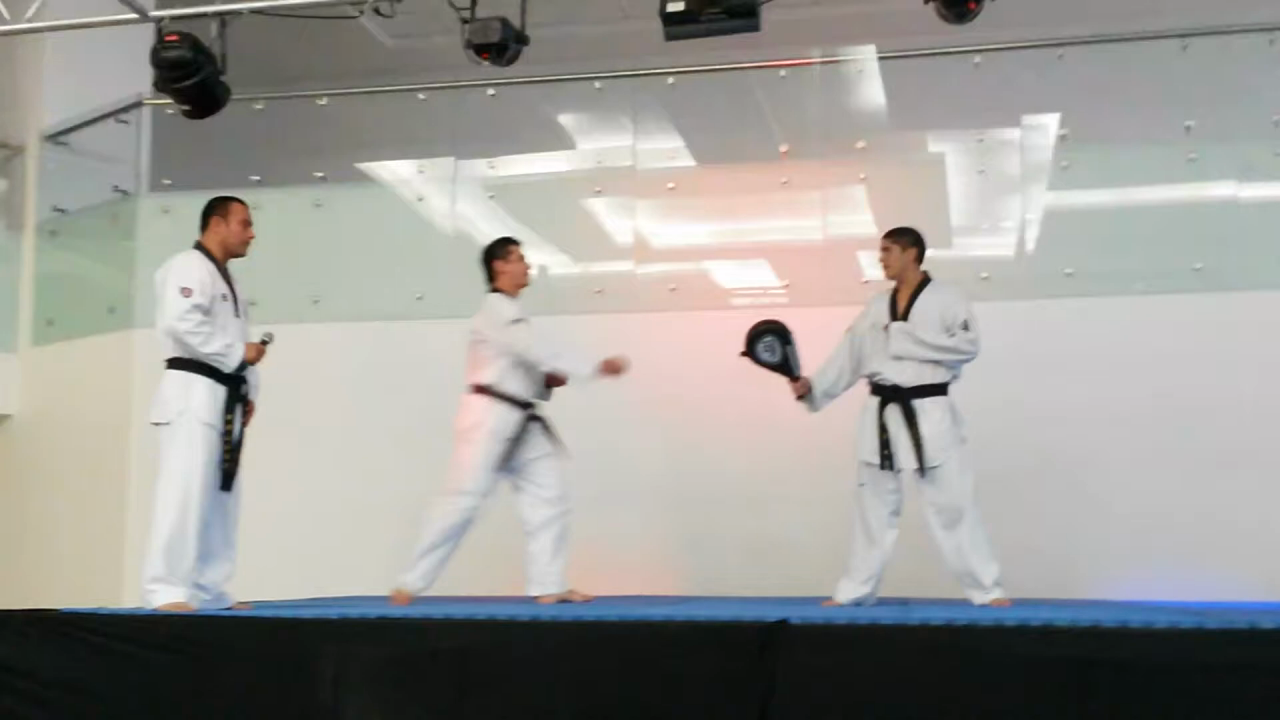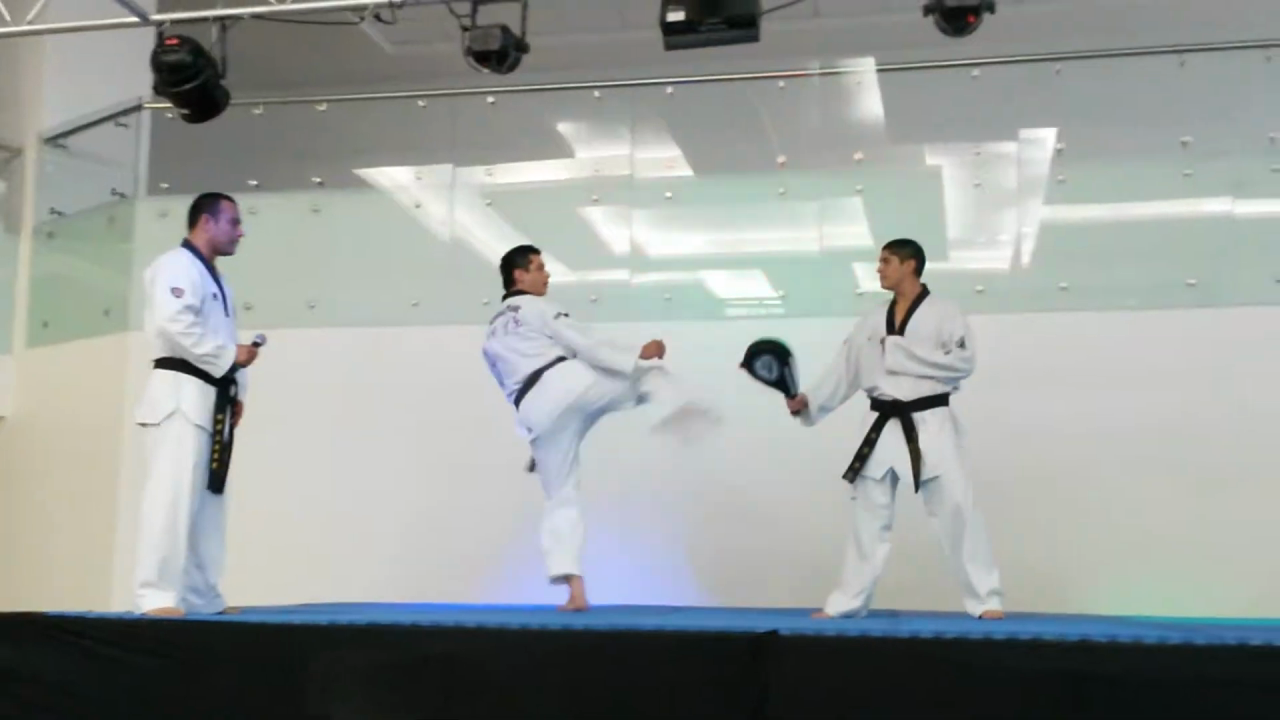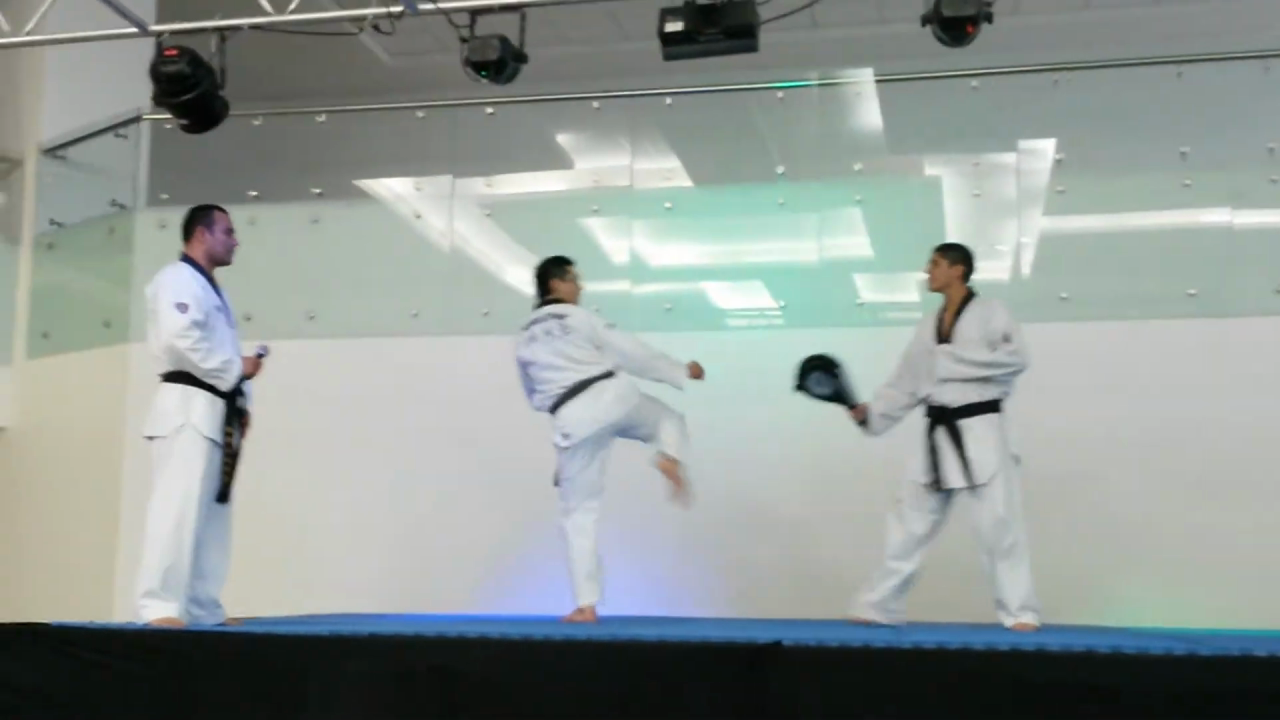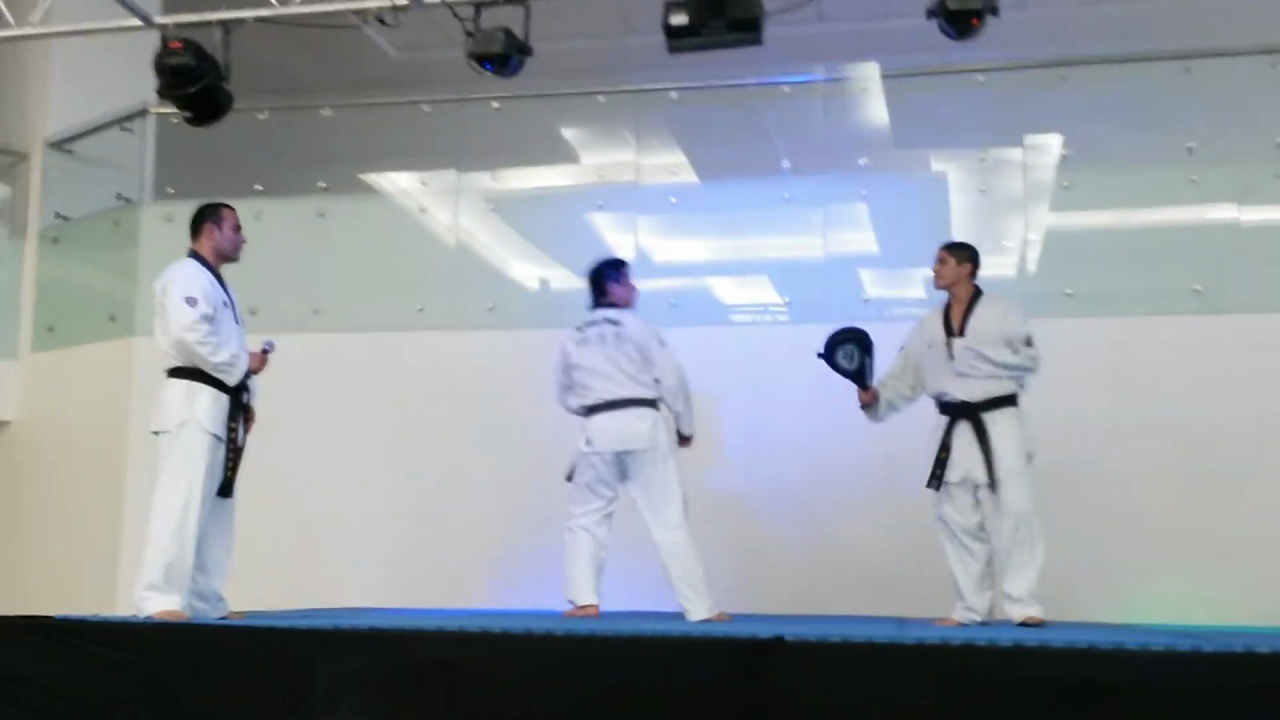
dt=0.4s
person 1, frame 1
left shoulder: (227, 281)
right shoulder: (188, 267)
right elbow: (181, 324)
left wrist: (247, 392)
right wrist: (237, 353)
left hip: (223, 400)
right hip: (193, 395)
left knee: (220, 499)
right knee: (184, 492)
left ankle: (208, 590)
right ankle: (167, 590)
person 1, frame 2
left shoulder: (214, 278)
right shoulder: (177, 265)
right elbow: (173, 325)
left wrist: (235, 391)
right wrist: (230, 356)
left hip: (209, 400)
right hip: (180, 395)
left knee: (207, 500)
right knee: (173, 495)
left ankle: (199, 595)
right ankle: (156, 596)
person 1, frame 3
left shoulder: (210, 289)
right shoulder: (178, 279)
right elbow: (179, 341)
left wrist: (239, 402)
right wrist: (236, 369)
left hip: (214, 412)
right hip: (188, 408)
left knee: (211, 510)
right knee: (178, 504)
left ankle: (201, 606)
right ankle: (158, 605)
person 1, frame 4
left shoulder: (217, 286)
right shoulder: (187, 275)
right elbow: (188, 335)
left wrist: (244, 398)
right wrist: (243, 364)
left hip: (218, 406)
right hip: (193, 403)
left knee: (215, 505)
right knee: (182, 499)
left ankle: (204, 600)
right ankle: (159, 598)
person 2, frame 1
left shoulder: (946, 298)
right shoulder: (876, 307)
left elbow: (967, 345)
right elbow: (848, 358)
left wrist: (907, 340)
right wrist: (813, 386)
left hip: (929, 412)
right hip: (882, 414)
left knee: (952, 502)
right knee: (874, 503)
left ankle: (986, 589)
right ankle: (855, 590)
person 2, frame 2
left shoulder: (943, 312)
right shoulder: (874, 320)
left elbow: (962, 362)
right elbow: (845, 371)
left wrist: (903, 355)
right wrist: (808, 402)
left hip: (929, 423)
right hip: (883, 427)
left knee: (955, 509)
right knee: (868, 516)
left ankle: (986, 600)
right ankle: (847, 601)
person 2, frame 3
left shoulder: (991, 313)
right shoulder: (929, 327)
left elbow: (1015, 359)
right elbow: (905, 384)
left wrist: (952, 361)
right wrist: (870, 412)
left hip: (980, 429)
right hip: (938, 432)
left knee: (998, 522)
right knee: (910, 519)
left ankle: (1018, 612)
right ankle: (878, 605)
person 2, frame 4
left shoulder: (1001, 311)
right shoulder: (930, 325)
left elbow: (1027, 359)
right elbow: (905, 379)
left wrist: (968, 355)
right wrist: (875, 396)
left hip: (998, 422)
right hip: (953, 428)
left knee: (1013, 512)
right knee: (957, 519)
left ankle: (1022, 604)
right ankle: (972, 607)
person 3, frame 1
left shoulder: (506, 312)
right shoulder: (497, 309)
right elbow: (533, 351)
left wrist: (545, 382)
right wrist: (592, 368)
left hip: (516, 422)
right hip: (489, 418)
left knee: (548, 498)
right knee: (462, 500)
left ankle: (548, 587)
right ankle: (411, 582)
person 3, frame 2
left shoulder: (493, 333)
right shoulder: (536, 307)
left elbow: (507, 384)
right elbow: (580, 341)
right wrist: (636, 353)
left hip: (536, 412)
right hip: (570, 382)
left knee: (562, 500)
right knee: (649, 374)
left ankle: (575, 588)
right ankle: (680, 414)
person 3, frame 3
left shoulder: (524, 339)
right shoulder: (580, 317)
left elbow: (534, 398)
right elbow: (632, 352)
right wrist: (681, 369)
left hip: (572, 420)
right hip: (612, 396)
left knee: (579, 513)
right knee: (669, 418)
left ankle: (585, 605)
right ankle: (669, 458)
person 3, frame 4
left shoulder: (573, 338)
right shoulder: (638, 327)
left elbow: (567, 398)
right elbow: (672, 380)
right wrist: (685, 426)
left hip: (599, 431)
right hip: (644, 426)
left knee: (586, 519)
right knee: (668, 523)
left ankle: (584, 601)
right ankle: (700, 608)
